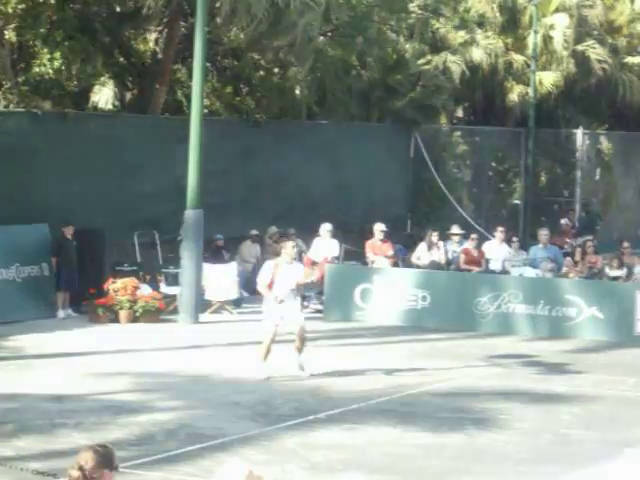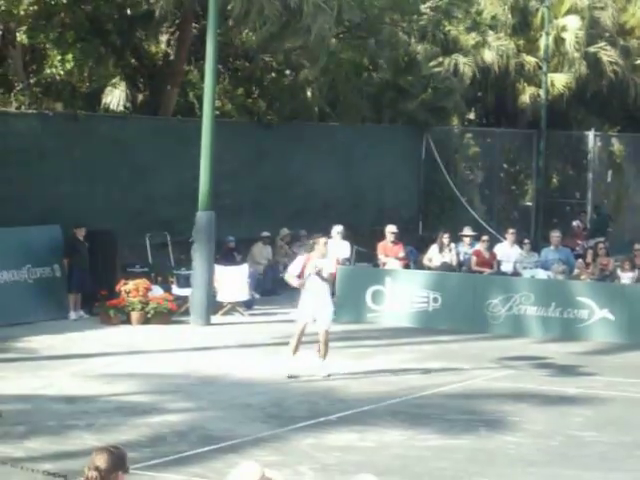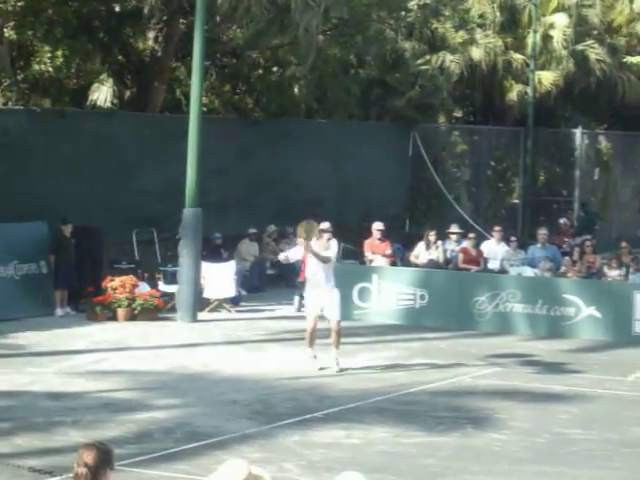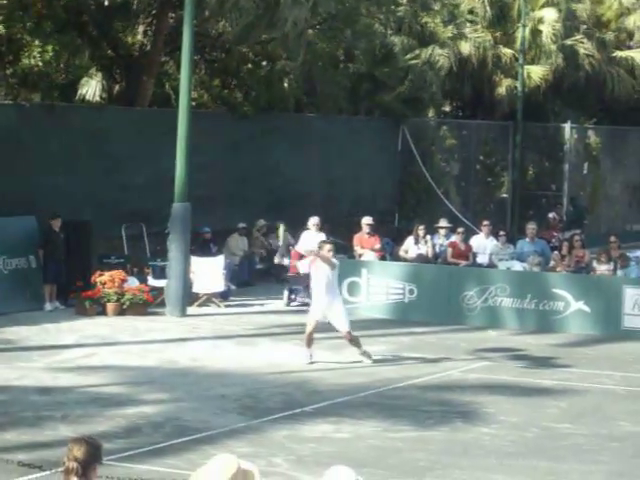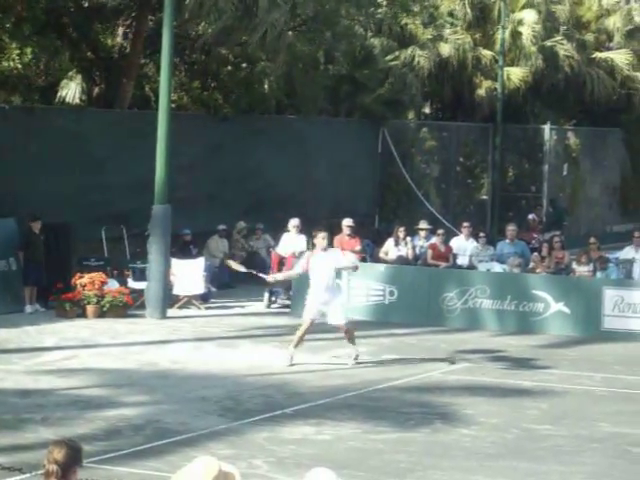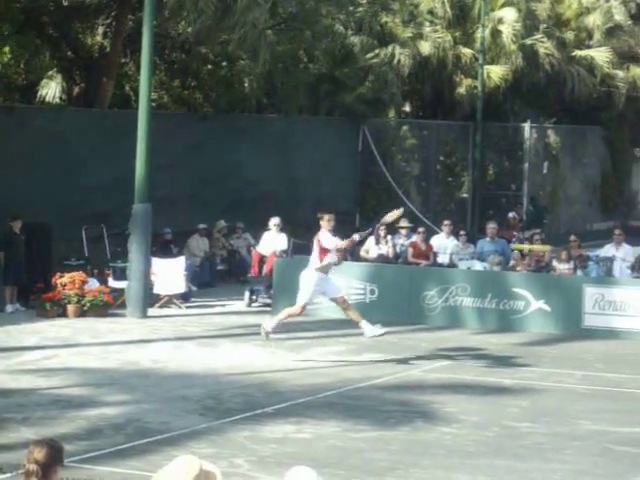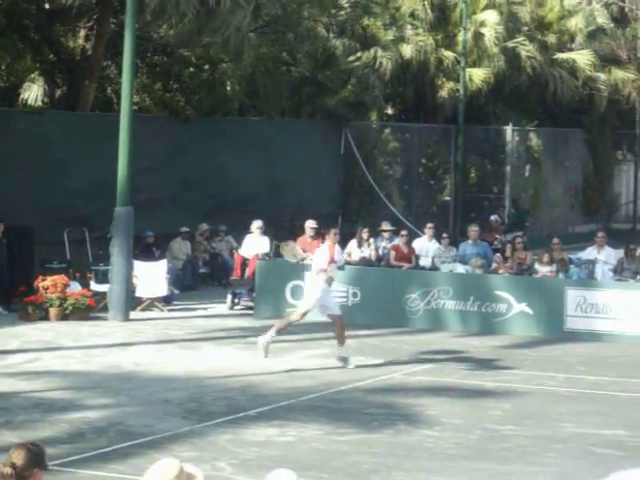
dt=0.2s
person 1, frame 1
left shoulder: (298, 267)
right shoulder: (271, 265)
left elbow: (298, 287)
right elbow: (261, 286)
left wrist: (300, 284)
right wrist: (272, 297)
left hip: (291, 304)
right hip: (273, 305)
left knee: (301, 334)
right knee: (271, 337)
left ankle: (299, 361)
right ankle: (262, 368)
person 1, frame 2
left shoulder: (330, 261)
right shoulder: (303, 259)
left elbow: (329, 279)
right elbow: (288, 276)
left wrist: (319, 273)
right wrist: (296, 282)
left hip: (324, 302)
right hip: (307, 301)
left knee: (323, 336)
right knee: (299, 331)
left ankle: (323, 365)
person 1, frame 3
left shoulder: (332, 249)
right shoulder: (303, 248)
left elbow: (325, 260)
right elbow: (286, 257)
left wrist: (310, 251)
right wrist: (283, 256)
left hip: (329, 293)
right hip: (312, 293)
left knee: (335, 327)
right knee: (311, 328)
left ankle: (335, 358)
right ankle: (311, 354)
person 1, frame 4
left shoulder: (333, 262)
right shoulder: (312, 261)
left elbow: (330, 263)
left wrist: (318, 255)
left hip: (334, 303)
right hip: (318, 303)
left knee: (347, 334)
right knee: (309, 329)
left ankle: (362, 351)
right ankle: (309, 353)
person 1, frame 5
left shoulder: (335, 253)
right shoulder: (308, 257)
left elbow: (354, 265)
right elbow: (294, 273)
right wrist: (277, 277)
left hip: (333, 297)
right hip: (316, 297)
left knee: (345, 328)
right knee: (305, 327)
left ankle: (354, 350)
right ankle: (291, 352)
person 1, frame 6
left shoulder: (330, 236)
right shoulder: (323, 235)
right elbow: (342, 246)
right wrist: (356, 237)
left hip: (323, 277)
right hip: (312, 276)
left knee: (344, 304)
right knee: (298, 310)
left ankle: (367, 328)
right ankle: (270, 324)
person 1, frame 7
left shoulder: (319, 250)
right shoulder: (334, 247)
right elbow: (339, 264)
left hip: (323, 291)
right hip: (318, 289)
left knee: (339, 322)
right knee: (298, 316)
left ankle: (342, 354)
right ankle: (268, 337)
